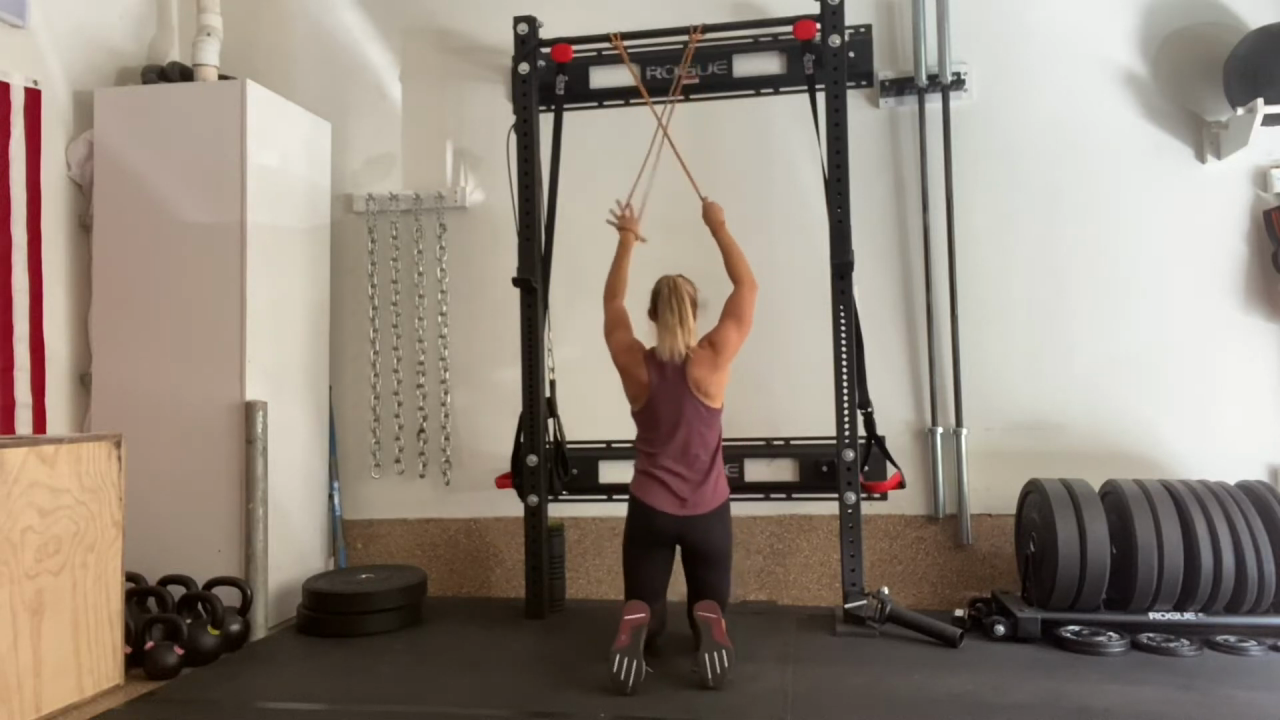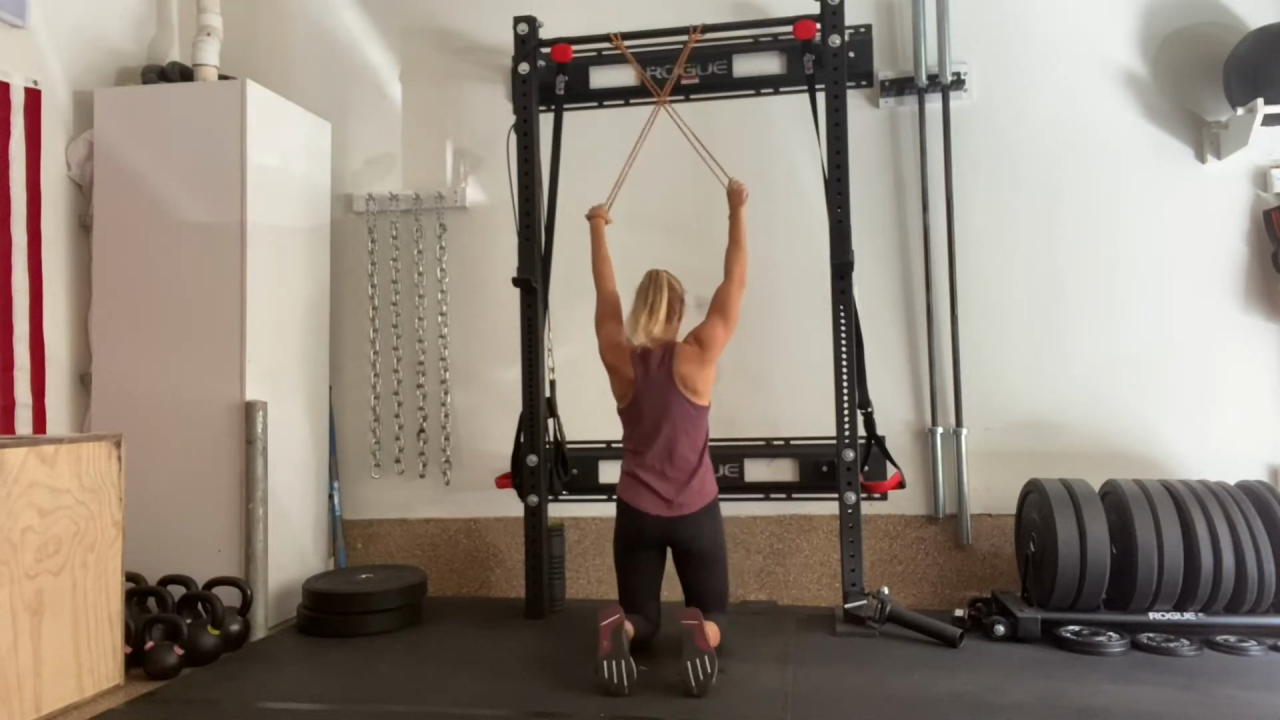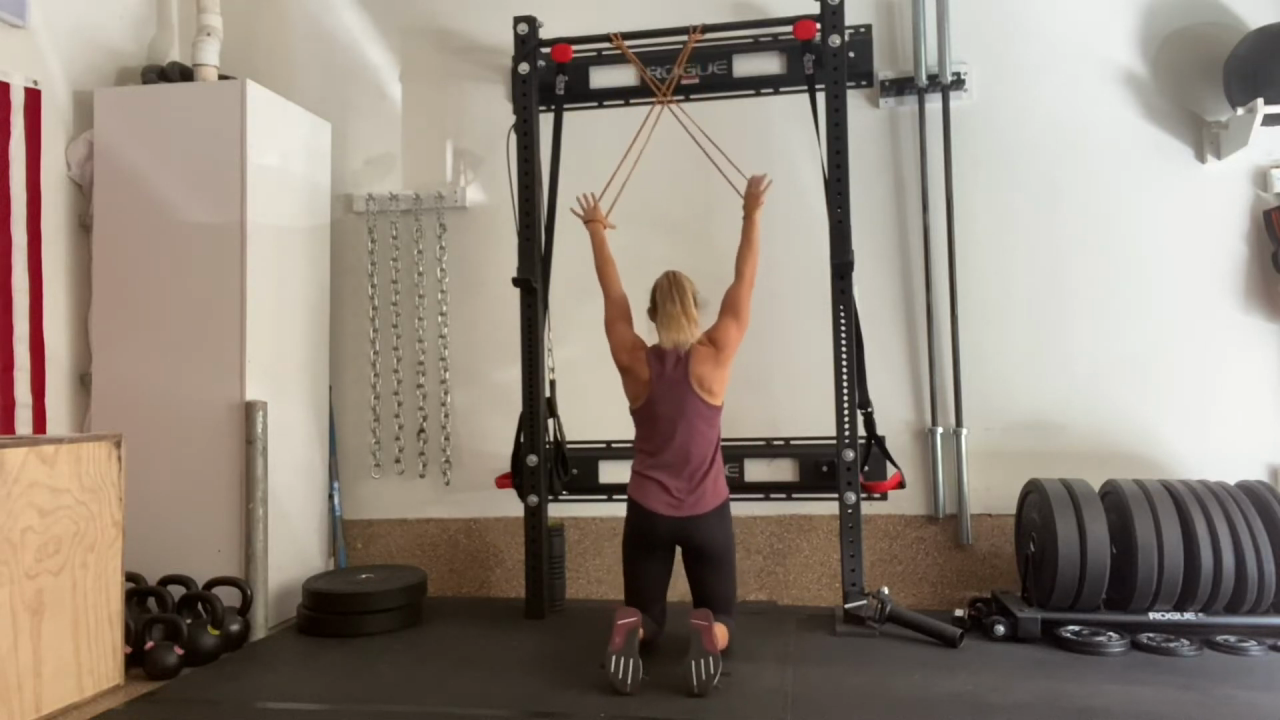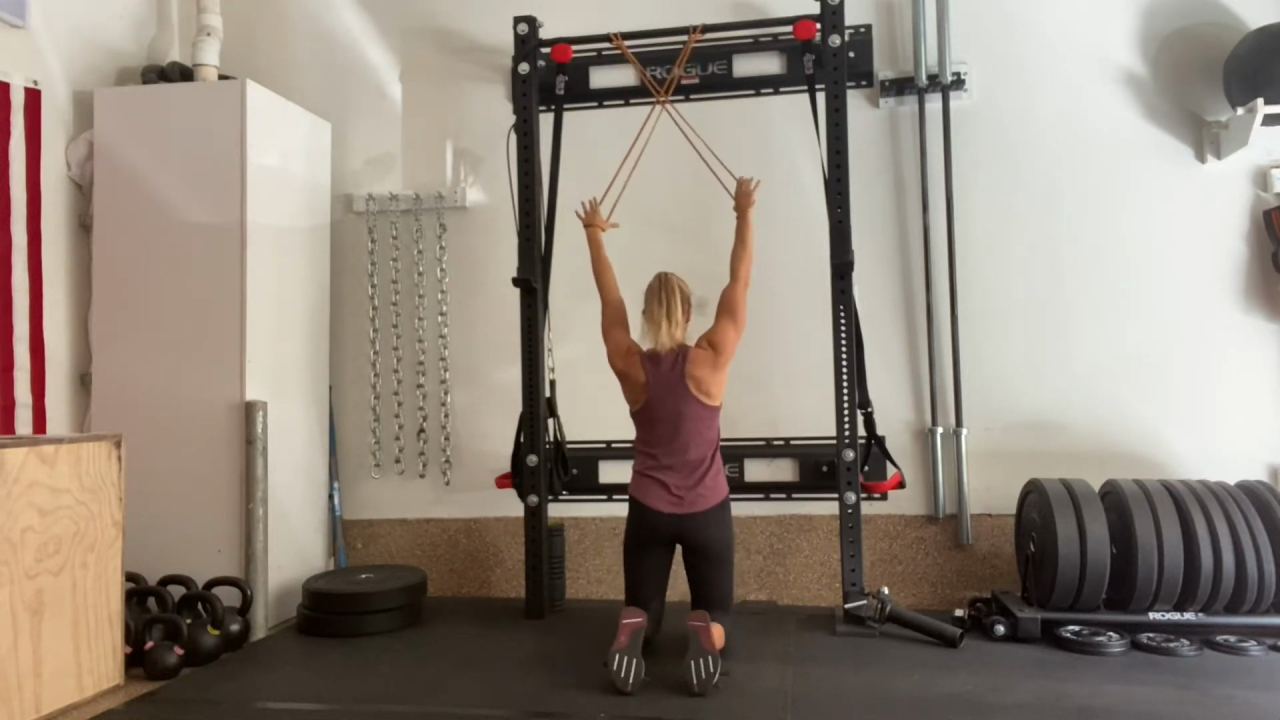
dt=0.5s
person 1, frame 1
left shoulder: (633, 363)
right shoulder: (712, 360)
left elbow: (612, 302)
right elbow: (747, 286)
left wrist: (626, 241)
right wrist: (717, 226)
left hip: (650, 510)
right hip: (707, 512)
left knee: (645, 609)
right knee: (709, 605)
left ankle: (637, 621)
right ankle: (708, 623)
person 1, frame 2
left shoulder: (620, 362)
right shoulder: (697, 357)
left elbow: (605, 291)
right elbow: (734, 282)
left wrist: (598, 228)
right wrist: (737, 211)
left hip: (637, 512)
right hip: (695, 512)
left knee: (640, 615)
right knee: (711, 612)
left ankle: (619, 628)
right ankle: (700, 633)
person 1, frame 3
left shoulder: (634, 363)
right shoulder: (712, 360)
left elbow: (612, 293)
right elbow: (743, 283)
left wrist: (596, 230)
right wrist: (752, 214)
left hip: (648, 511)
right hip: (706, 513)
left knee: (645, 612)
right knee: (719, 614)
left ankle: (630, 632)
right ankle: (707, 636)
person 1, frame 4
left shoulder: (629, 366)
right shoulder: (709, 362)
left elbow: (609, 295)
right elbow: (739, 284)
left wrist: (593, 233)
right wrist: (744, 214)
left hip: (648, 510)
right hip: (706, 511)
left knee: (642, 608)
right knee: (714, 611)
left ankle: (632, 632)
right ankle: (705, 635)
